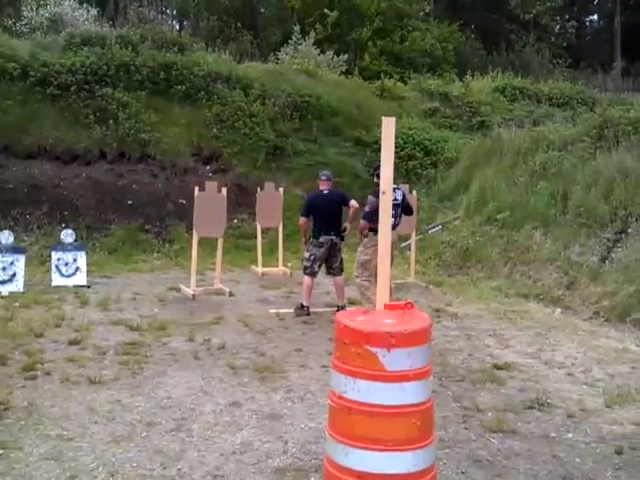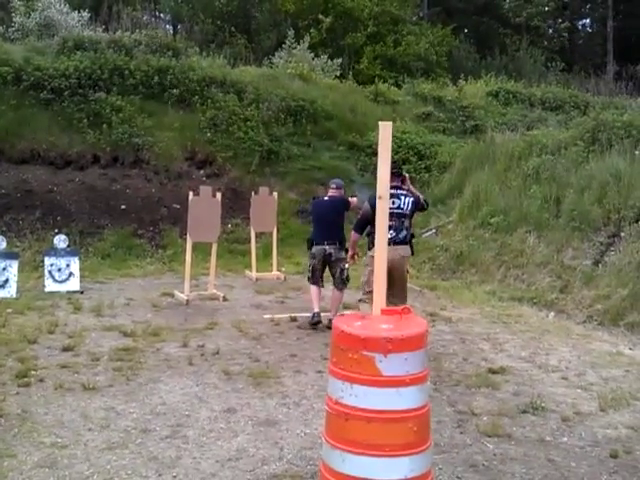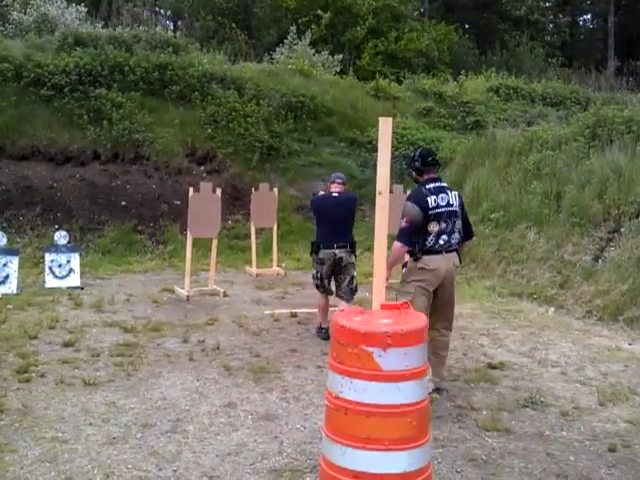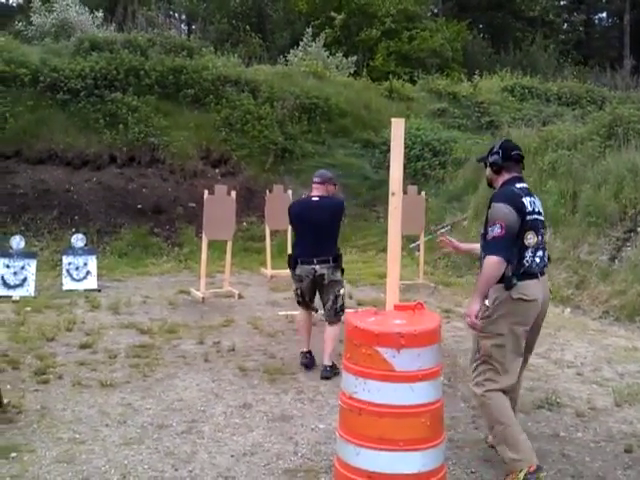
dt=1s
person 1, frame 1
left shoulder: (376, 194)
right shoulder: (399, 192)
left elbow: (366, 219)
right elbow: (410, 211)
left wrist: (361, 234)
left hip: (375, 238)
right hip: (391, 237)
left knee: (363, 274)
left ankle: (372, 308)
person 1, frame 2
left shoulder: (374, 200)
right shoulder: (411, 199)
left elbow: (358, 227)
right elbow: (424, 204)
left wrist: (352, 249)
right wrist: (410, 187)
right hip: (401, 252)
left knee: (370, 296)
right knee: (398, 298)
person 1, frame 3
left shoulder: (418, 197)
right shoulder: (454, 195)
left elbow: (403, 238)
right elbow: (467, 233)
left wrist: (387, 268)
left hip: (424, 265)
right hip: (449, 263)
right knee: (441, 326)
right ankle: (434, 380)
person 1, frame 4
left shoulder: (504, 199)
right shoulder: (530, 199)
left elbow: (497, 256)
left wrist: (476, 299)
right wrist: (463, 247)
left hip: (513, 296)
right hip: (538, 290)
left knee: (488, 381)
right knee: (508, 374)
right ankle: (504, 438)
person 2, frame 1
left shoulder: (312, 198)
right shoulder: (339, 195)
left elbow: (302, 221)
right elbow: (355, 206)
left wrist: (304, 236)
right wrist: (349, 223)
left hip: (319, 239)
right hip: (336, 238)
left knee: (309, 273)
right knee: (337, 273)
left ankle: (305, 306)
right ankle: (341, 306)
person 2, frame 2
left shoulder: (315, 204)
right shoulder: (341, 201)
right elbow: (353, 202)
right wrist: (352, 199)
left hip: (316, 248)
right hip: (336, 248)
left knee: (315, 282)
right knee: (340, 285)
left ankle: (315, 313)
right ankle: (332, 318)
person 2, frame 3
left shoulder: (318, 201)
right shoulder: (352, 199)
left hip: (323, 252)
right hip: (345, 252)
left knee: (323, 290)
right knee: (346, 296)
left ankle: (323, 326)
person 2, frame 4
left shoulder: (295, 207)
right shoulder: (337, 205)
left hip: (301, 268)
right hip: (329, 268)
left knee: (305, 308)
right knee: (334, 317)
left ankle: (305, 353)
right ankle: (328, 365)
